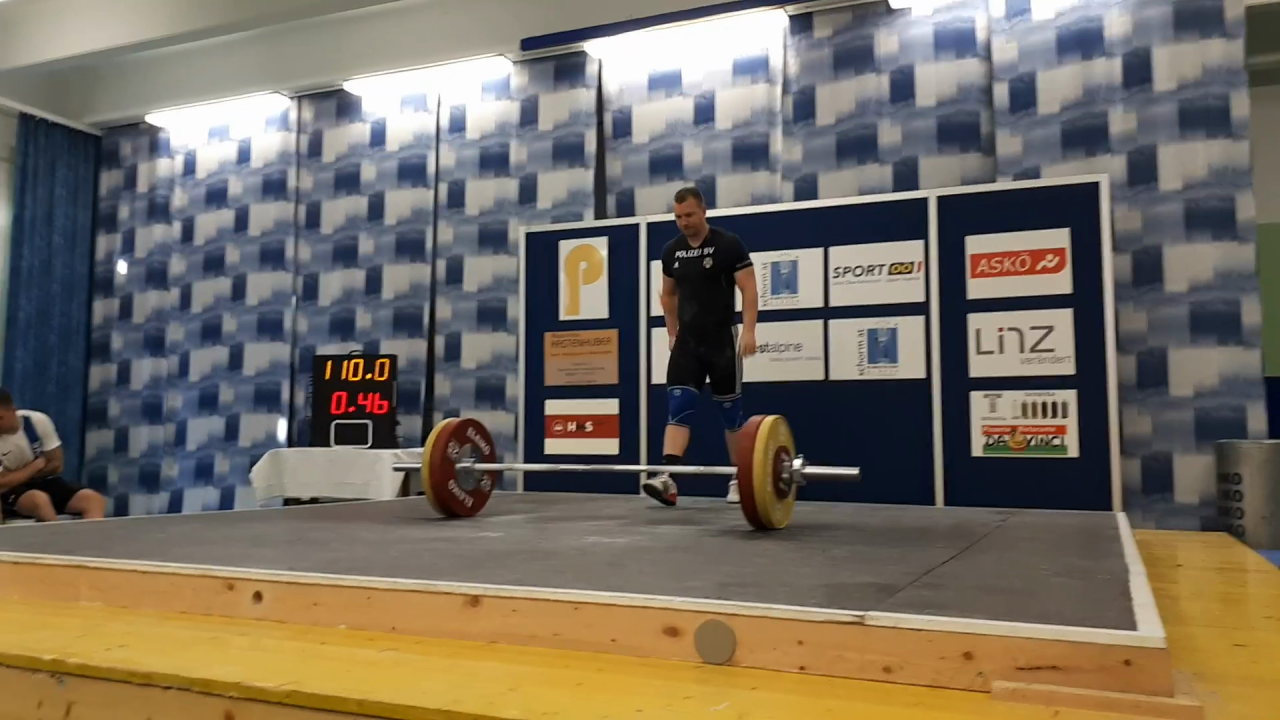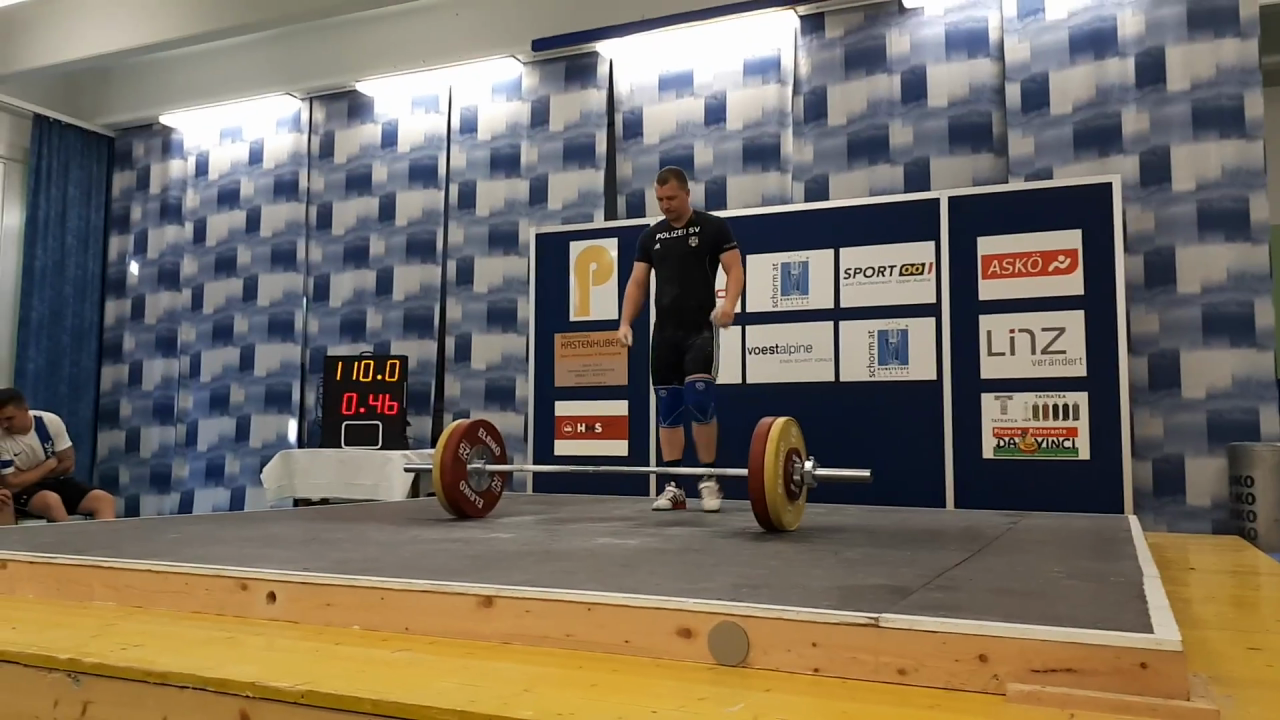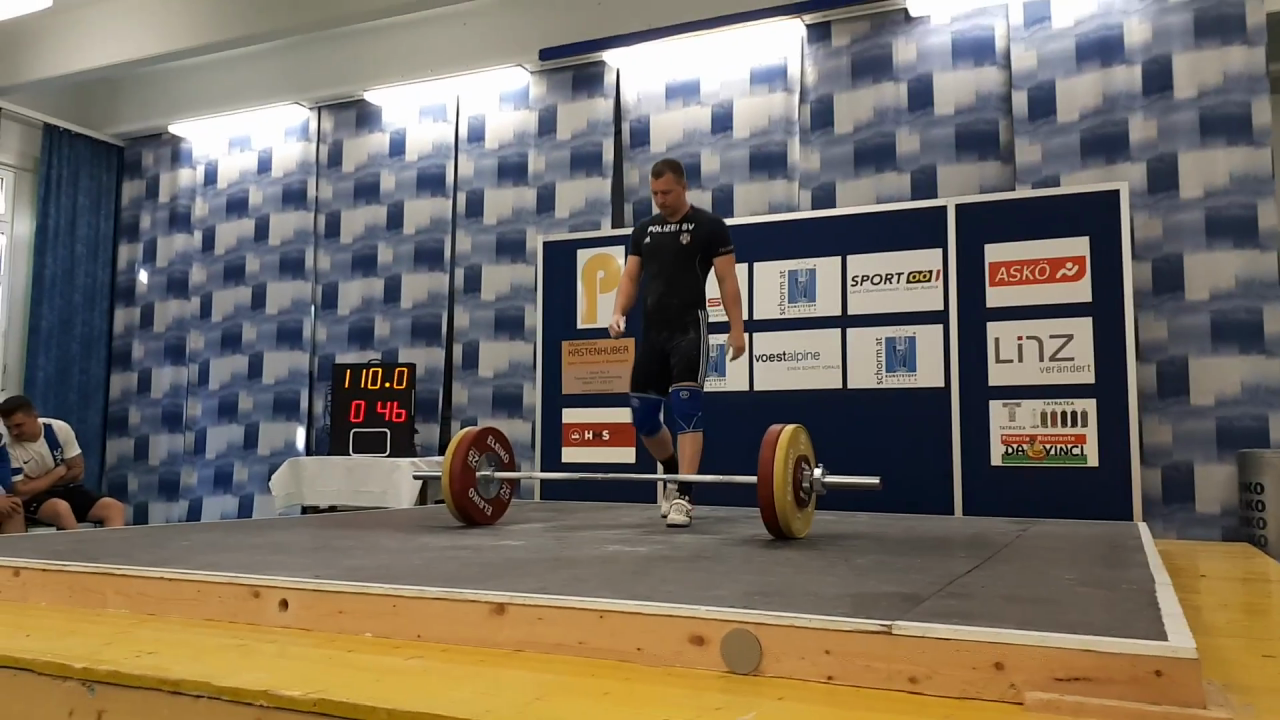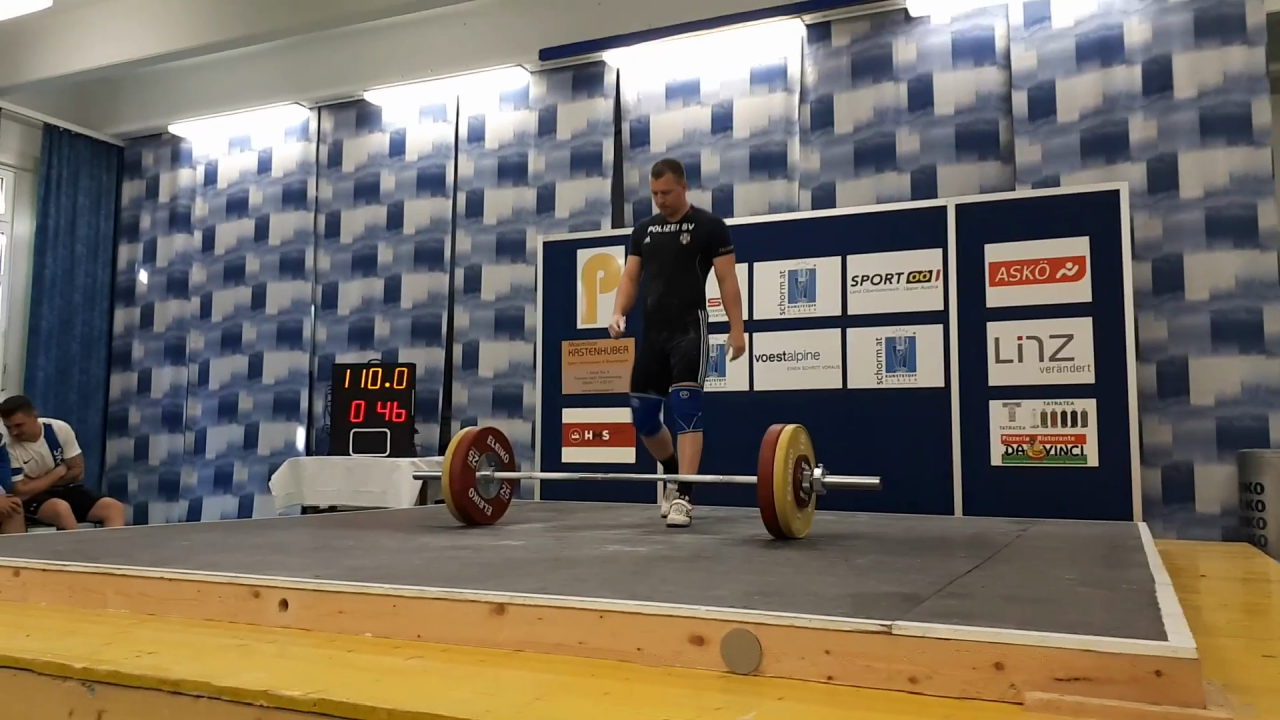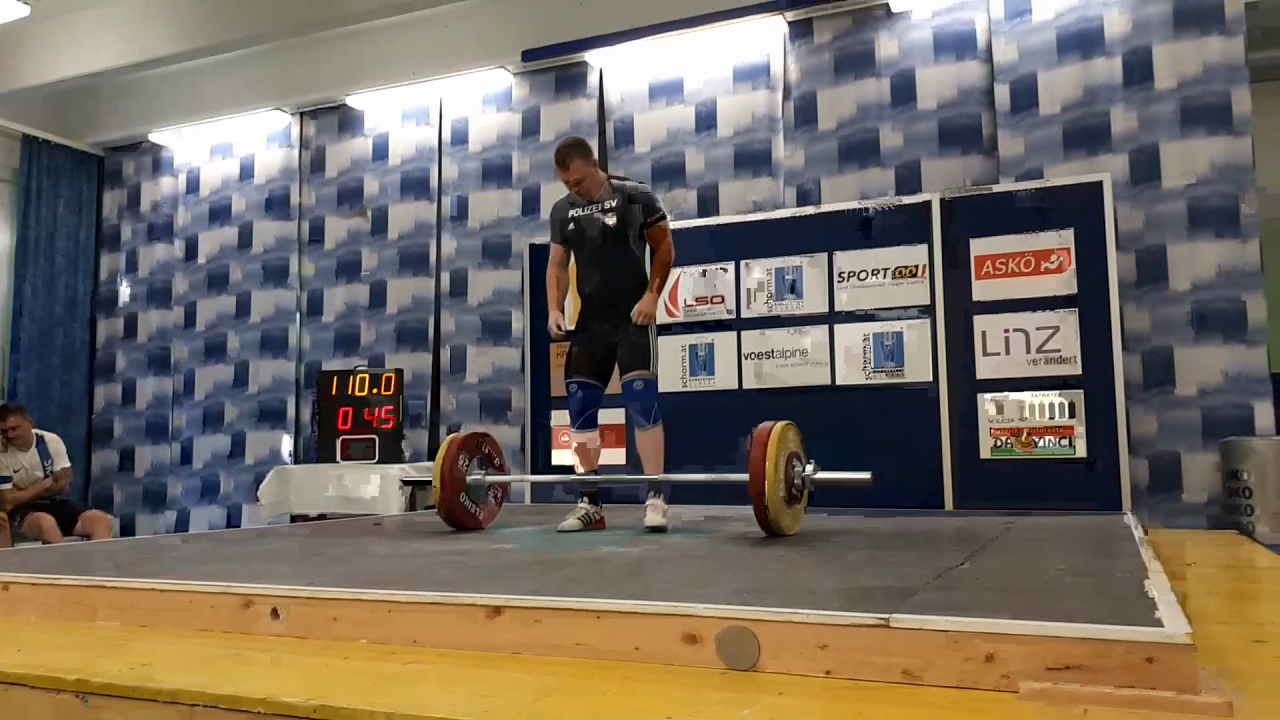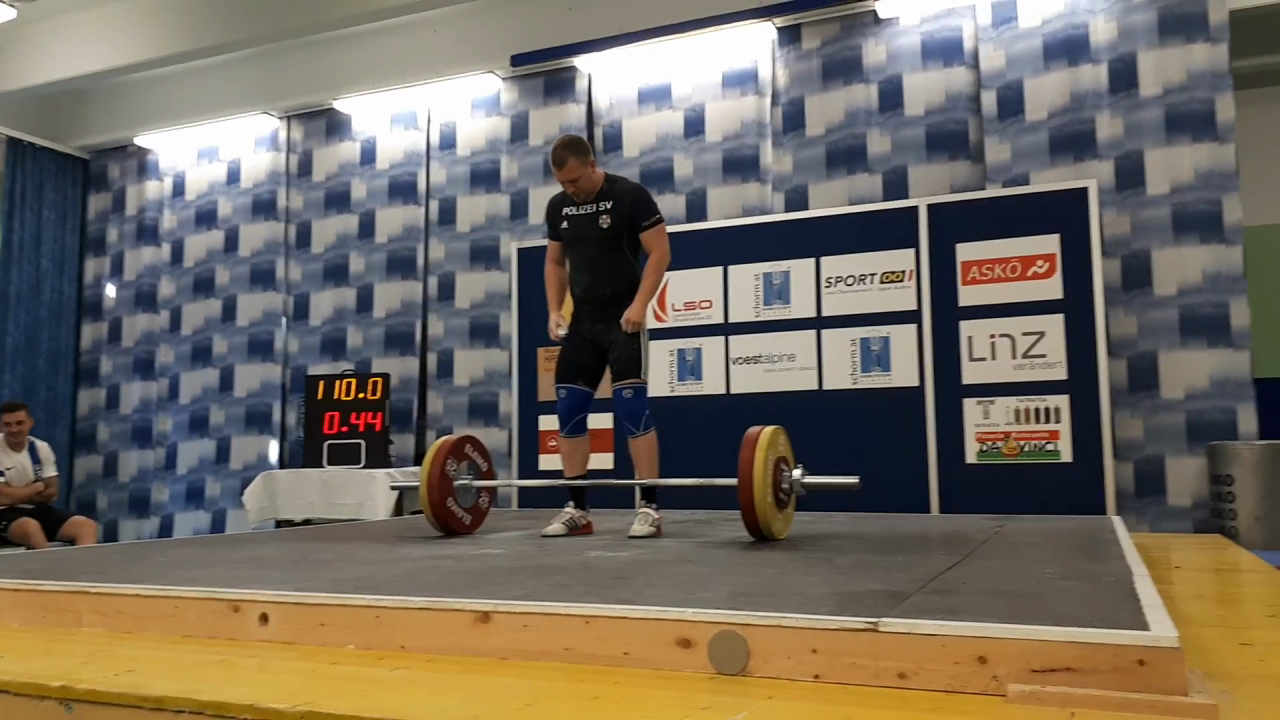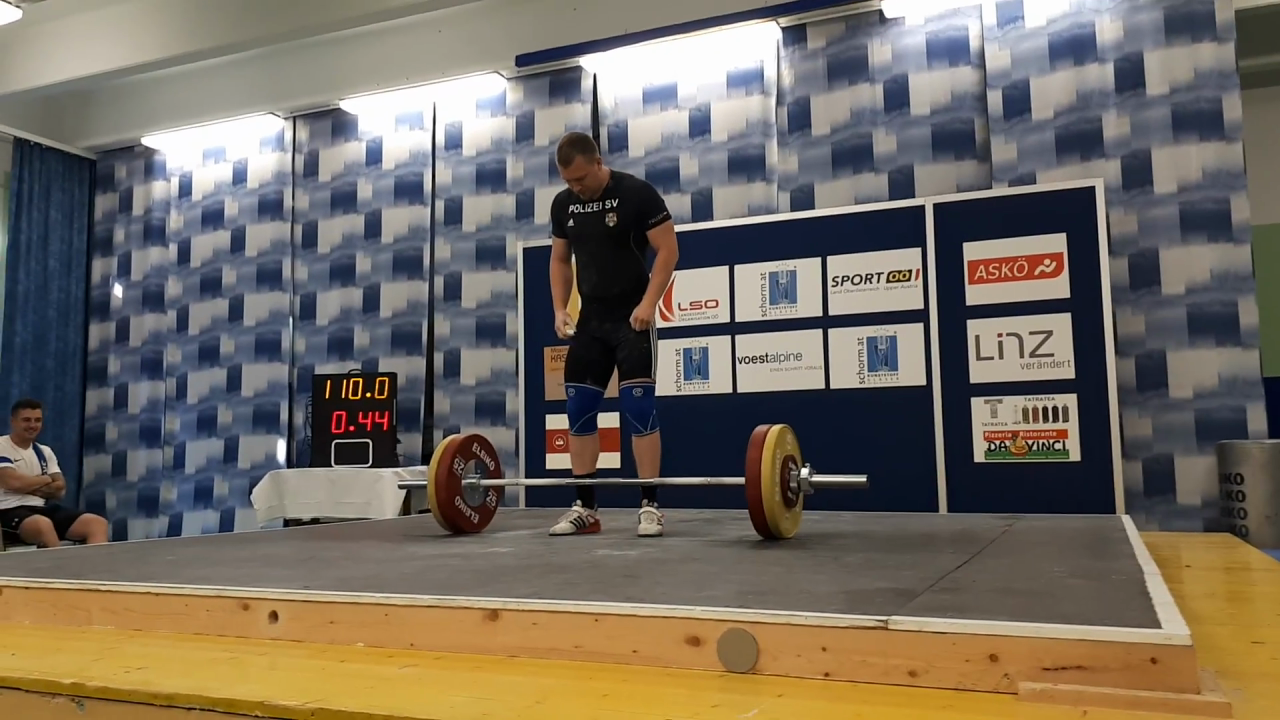
dt=0.4s
person 1, frame 1
left shoulder: (729, 245)
right shoulder: (671, 250)
left elbow: (749, 289)
left wrist: (749, 331)
right wrist: (673, 330)
left hip: (722, 340)
right hip: (688, 340)
left knee: (729, 409)
right knee: (678, 405)
left ankle: (739, 479)
right ankle: (667, 479)
person 1, frame 2
left shoulder: (713, 227)
right shoulder: (651, 236)
left elbow: (735, 270)
right elbow: (637, 282)
left wrist: (729, 302)
right wrist: (626, 322)
left hip: (701, 328)
right hip: (665, 329)
left knee: (698, 398)
right knee: (668, 406)
left ankle: (708, 479)
right ankle: (674, 485)
person 1, frame 3
left shoulder: (709, 225)
right shoulder: (643, 229)
left elbow: (727, 279)
right elbow: (630, 277)
left wrist: (737, 329)
right wrist: (618, 313)
left hip: (688, 328)
right hip: (652, 331)
left knee: (685, 407)
right knee: (643, 415)
left ankle: (683, 496)
right ankle: (674, 475)
person 1, frame 4
left shoulder: (708, 225)
right shoulder: (644, 229)
left elbow: (727, 275)
right elbow: (631, 279)
left wrist: (736, 325)
right wrist: (618, 314)
left hip: (688, 329)
right hip: (649, 330)
left knee: (685, 410)
right knee: (643, 412)
left ankle: (685, 499)
right ankle: (672, 477)
person 1, frame 5
left shoulder: (634, 195)
right shoulder: (562, 211)
left elbow: (664, 248)
right elbow: (557, 264)
left wrist: (651, 295)
right wrist: (554, 309)
left hip: (632, 316)
right hip: (591, 320)
left knee: (641, 400)
right knee: (580, 406)
left ankle: (656, 499)
right ankle: (590, 503)
person 1, frame 6
left shoulder: (631, 196)
right shoulder: (557, 207)
left elbow: (659, 252)
left wrist: (640, 304)
right wrist: (554, 310)
left hip: (623, 319)
right hip: (581, 322)
left knee: (631, 406)
right knee: (569, 410)
left ankle: (649, 508)
right ankle: (576, 508)
person 1, frame 7
left shoulder: (637, 193)
right shoulder: (563, 204)
left elbow: (668, 250)
right elbow: (560, 259)
left wrist: (648, 303)
right wrist: (560, 309)
left hip: (631, 317)
right hip: (590, 320)
left knee: (638, 406)
right knee: (579, 409)
left ankle: (650, 506)
right ankle: (585, 507)
